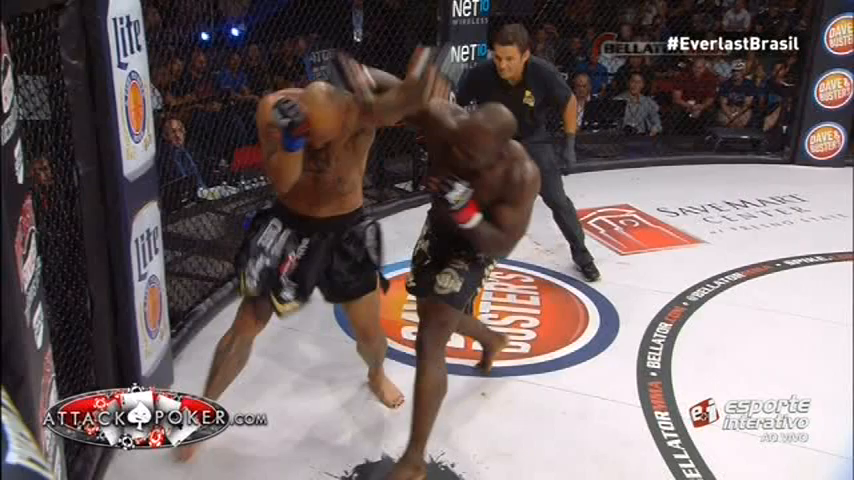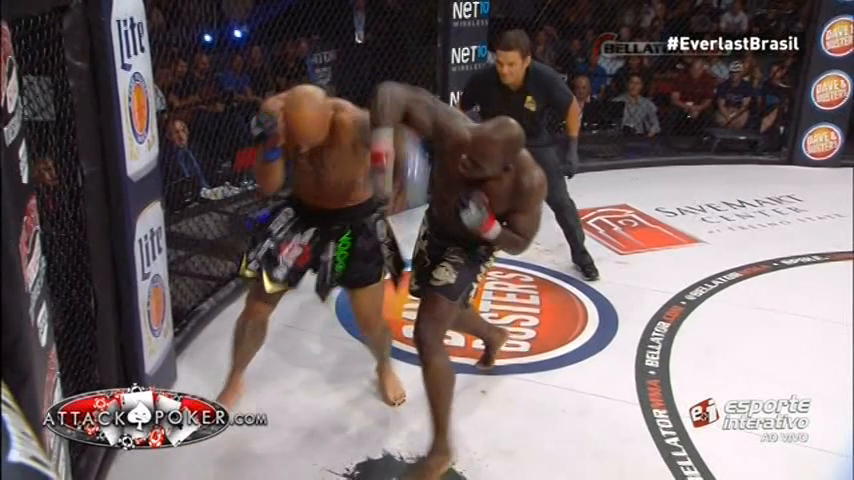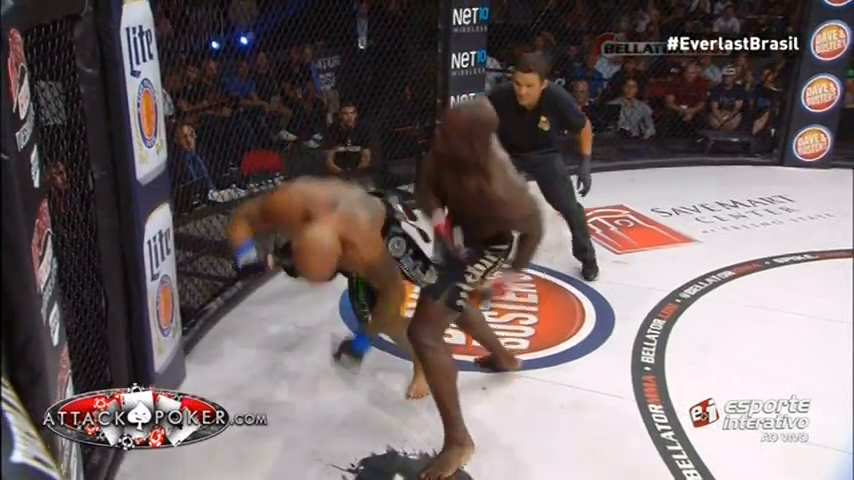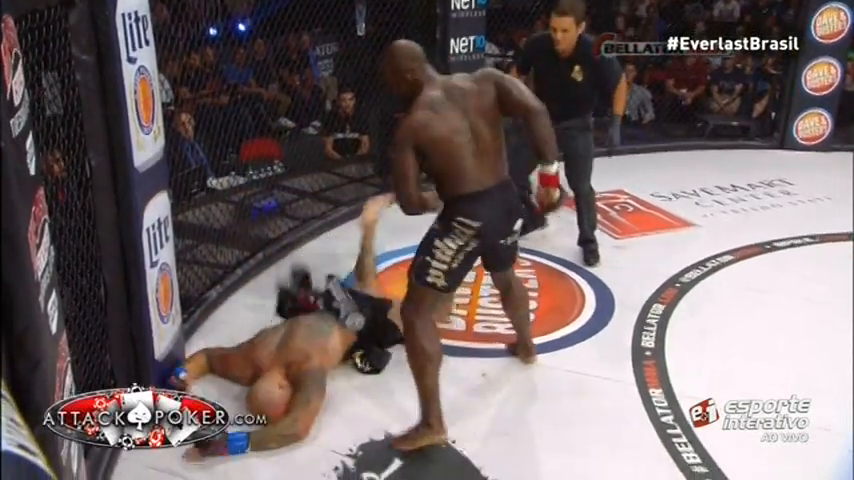
dt=1s
person 1, frame 1
left shoulder: (521, 175)
right shoulder: (444, 121)
left elbow: (502, 246)
left wrist: (467, 213)
left hip: (475, 245)
right hip: (437, 227)
left knee: (429, 343)
right knee: (432, 312)
right ankle: (491, 339)
person 1, frame 2
left shoulder: (528, 180)
right shoulder: (454, 130)
left elbow: (520, 240)
right elbow: (393, 93)
left wrist: (487, 225)
right wrist: (381, 151)
left hip: (470, 243)
right hip: (433, 227)
left knee: (428, 333)
right knee: (443, 310)
left ankle: (441, 445)
right ankle: (493, 335)
person 1, frame 3
left shoulder: (501, 187)
right shoulder: (457, 140)
left elbow: (533, 229)
right elbow: (427, 181)
left wrist: (509, 279)
right wrist: (440, 223)
left hip: (482, 246)
right hip: (459, 231)
left knee: (424, 333)
right knee: (454, 303)
left ankle: (458, 443)
right ankle: (502, 357)
person 1, frame 4
left shoulder: (410, 127)
right shoulder: (485, 81)
left elbow: (411, 203)
right elbow: (536, 112)
left wrist: (429, 201)
right wrist: (549, 171)
left hip: (466, 218)
right hip: (507, 201)
left knee: (415, 312)
right knee: (505, 276)
left ankle: (431, 423)
right ankle: (526, 345)
person 2, frame 1
left shoulder: (360, 109)
right shoulder: (275, 108)
left elbow: (405, 101)
right elbow: (281, 182)
left wrist: (417, 86)
right wrist: (293, 137)
left hip: (347, 229)
right hip: (290, 226)
left knee: (369, 333)
right knee: (245, 327)
left ankle: (377, 375)
person 2, frame 2
left shoulder: (349, 122)
right shoulder: (274, 111)
right elbow: (268, 185)
right wrist: (271, 147)
left hip: (356, 218)
right hip: (303, 212)
left knee: (370, 320)
right knee: (258, 303)
left ankle: (385, 367)
right ankle: (235, 378)
person 2, frame 3
left shoulder: (364, 251)
right shoulder: (288, 203)
left elbow: (393, 292)
right elbow: (241, 221)
left wrist: (366, 338)
right wrist: (245, 253)
left hip: (381, 227)
left knee: (385, 314)
left ankle: (422, 366)
person 2, frame 4
left shoulder: (310, 369)
right shoulder: (251, 359)
left elbow: (298, 430)
right elbow: (204, 356)
left wrist: (234, 444)
right wrist: (180, 379)
left hip: (360, 323)
right hip: (325, 316)
person 3, frame 1
left shoulder: (543, 73)
right shoulder: (480, 74)
left elbow: (569, 102)
right elbow: (454, 105)
left wrist: (570, 144)
left hip: (532, 139)
left knee: (557, 199)
left ankle: (581, 253)
person 3, frame 2
left shoulder: (545, 78)
right shoulder: (483, 79)
left elbow: (572, 106)
right elbow: (462, 109)
left wrist: (572, 148)
left hip: (535, 142)
left knee: (561, 201)
left ankle: (581, 254)
person 3, frame 3
left shoulder: (558, 99)
right shoulder: (499, 96)
left elbow: (584, 127)
left wrist: (585, 166)
left hip: (544, 154)
right hip: (506, 152)
left knee: (569, 206)
left ankle: (586, 256)
person 3, frame 4
left shoulder: (595, 53)
right shoulder: (537, 45)
left elbow: (620, 84)
right elbow: (518, 74)
left wrist: (615, 124)
left hip: (576, 124)
left knee: (580, 185)
left ankle: (588, 242)
